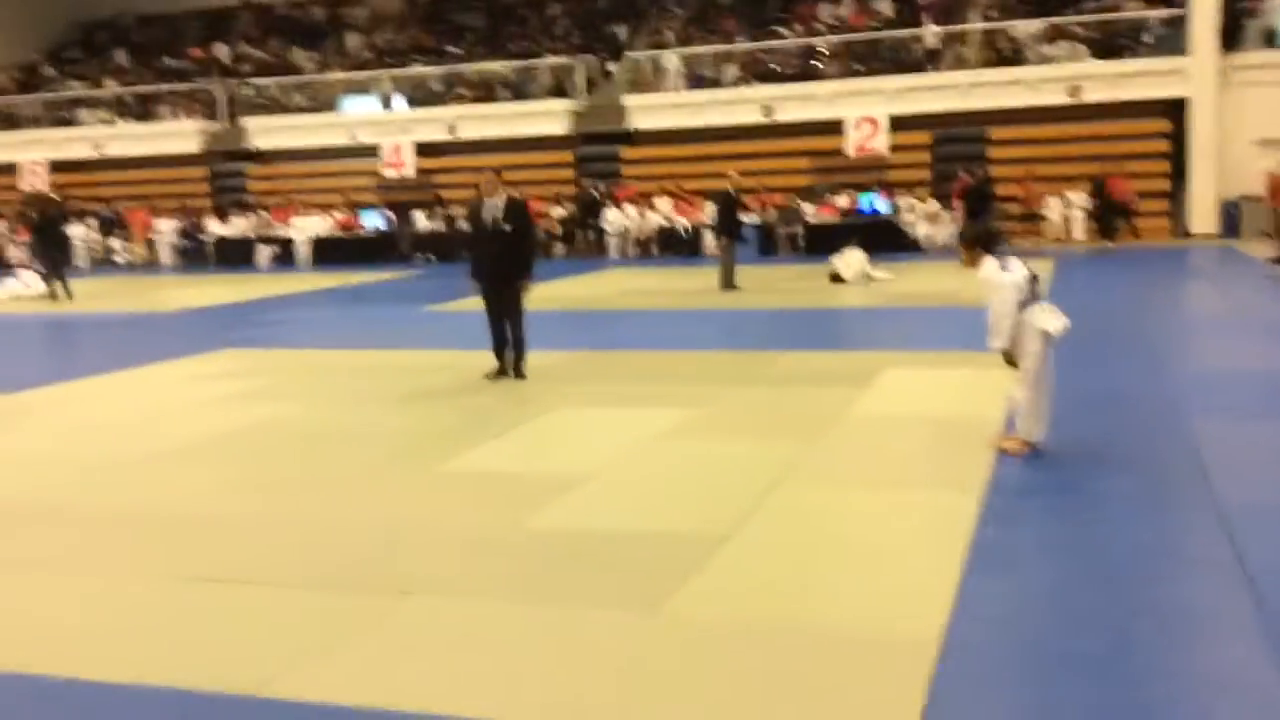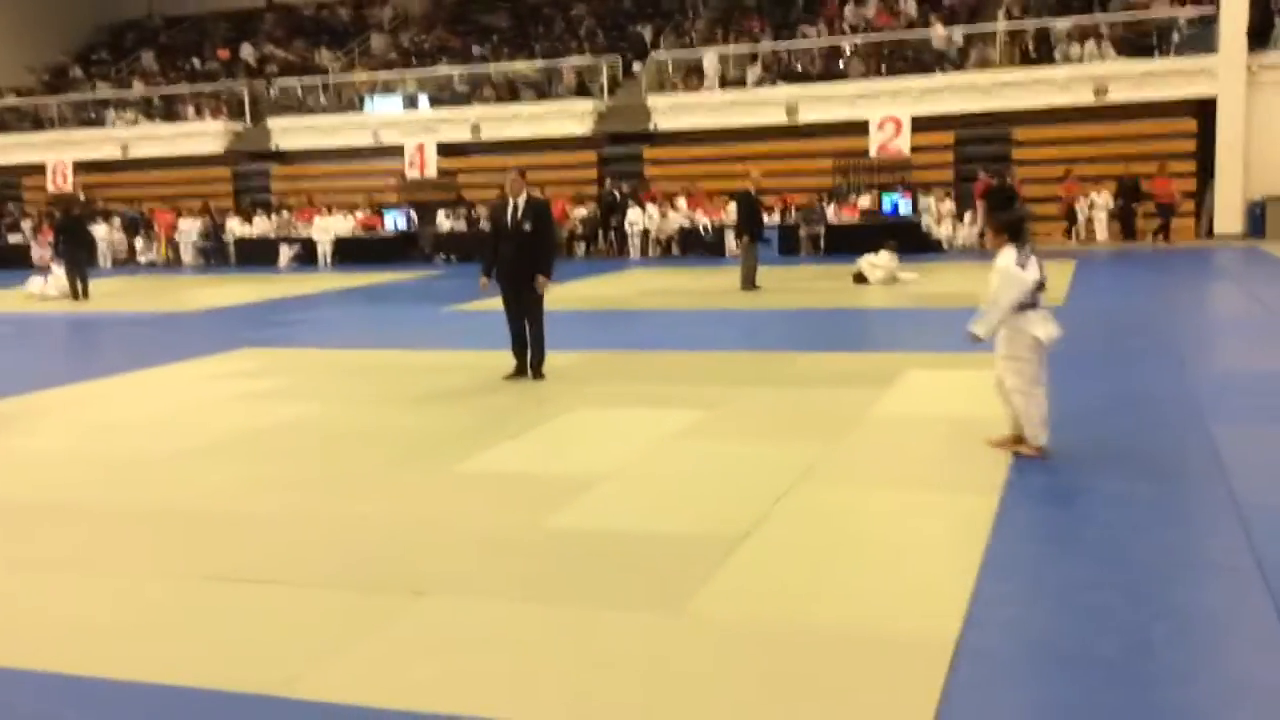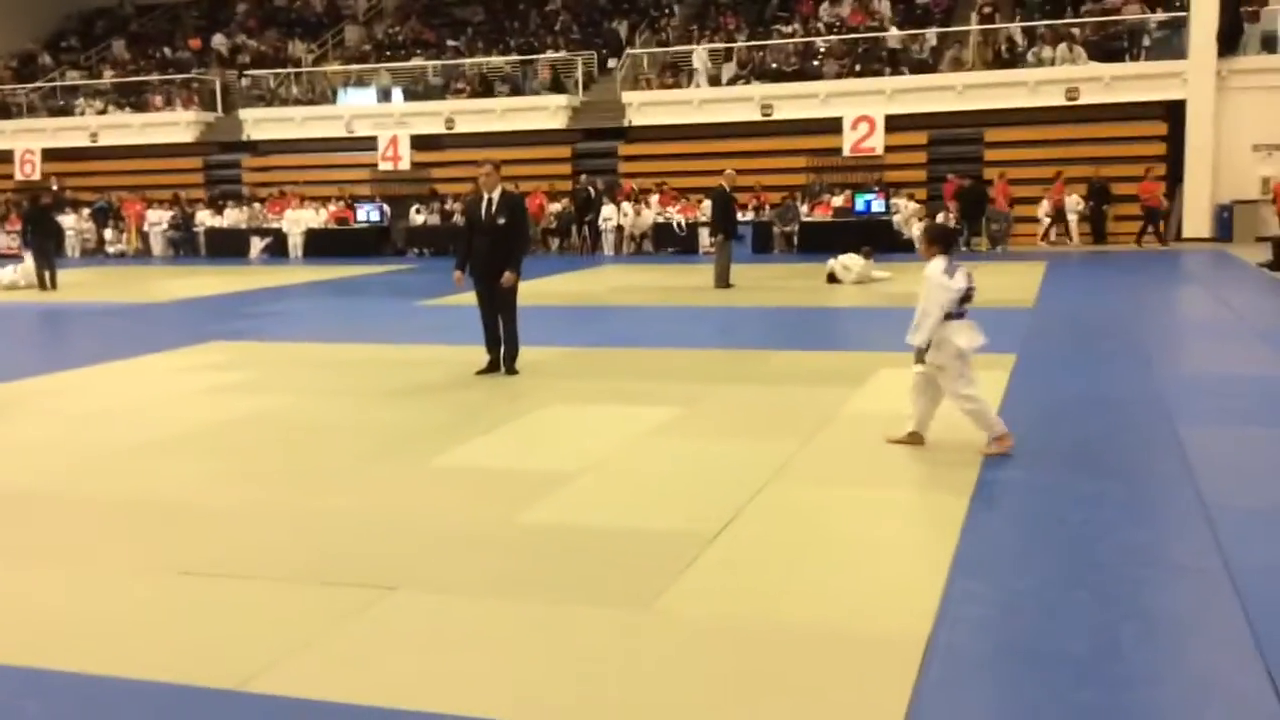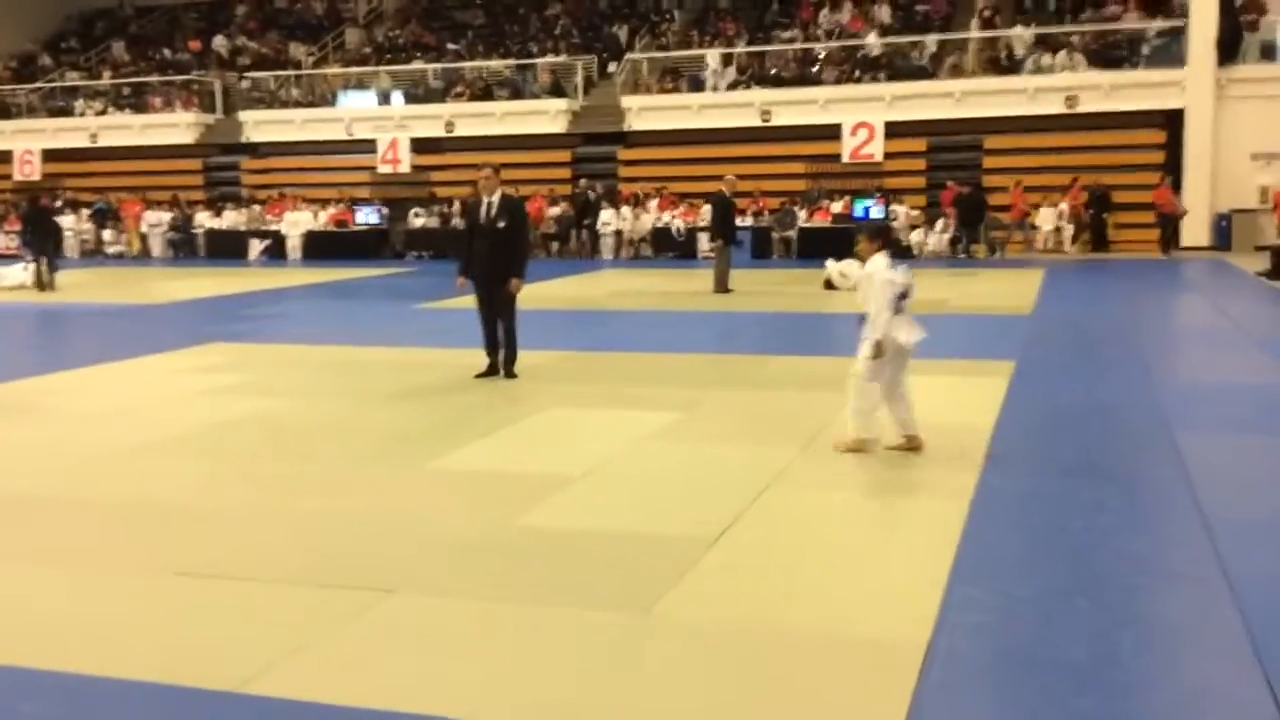
dt=0.3s
person 1, frame 1
left shoulder: (989, 273)
right shoulder: (1003, 263)
left elbow: (1002, 312)
left wrist: (1003, 346)
left hip: (1030, 327)
right hip: (1034, 323)
left knee: (1029, 384)
right knee: (1032, 383)
left ankle: (1028, 439)
right ankle: (1028, 434)
person 1, frame 2
left shoulder: (1007, 264)
right shoulder: (1024, 256)
left elbow: (999, 303)
left wrist: (979, 330)
left hip: (1021, 330)
right hip: (1026, 326)
left knee: (1024, 386)
right knee: (1007, 381)
left ankle: (1036, 442)
right ankle: (1019, 433)
person 1, frame 3
left shoulder: (934, 273)
right shoulder: (954, 269)
left elbow: (929, 312)
left wrist: (918, 344)
left hip: (946, 338)
right hip: (949, 334)
left knee: (961, 390)
right knee: (922, 382)
left ankle: (1000, 435)
right ankle: (916, 432)
person 1, frame 4
left shoulder: (876, 269)
right shoulder: (890, 266)
left elbow: (880, 308)
left wrist: (877, 340)
left hip: (885, 335)
right hip: (897, 332)
left knee: (864, 382)
right knee: (893, 386)
left ankle: (860, 437)
right ankle: (911, 436)
person 2, frame 1
left shoulder: (517, 207)
right shoulder: (476, 209)
left elbow: (528, 243)
right elbow: (475, 244)
left wrist: (525, 275)
right wrist: (476, 273)
left hip: (511, 274)
right hip: (488, 275)
left knee: (514, 319)
right knee: (495, 320)
left ankle: (517, 364)
right ankle: (503, 363)
person 2, frame 2
left shoulder: (539, 206)
right shoulder: (499, 209)
left elbow: (549, 242)
right elbow: (493, 243)
left wrist: (545, 273)
right wrist: (486, 272)
left hip: (531, 275)
right hip: (507, 275)
left knee: (534, 319)
right knee: (514, 321)
left ankle: (536, 365)
right ankle: (521, 364)
person 2, frame 3
left shoulder: (514, 201)
right shoulder: (472, 204)
left elbow: (521, 238)
right elbow: (466, 238)
left wrist: (513, 268)
right wrist: (460, 266)
left hip: (505, 271)
right hip: (481, 270)
left knee: (507, 316)
right knee: (487, 317)
left ankle: (509, 361)
right ankle: (494, 359)
person 2, frame 4
left shoulder: (513, 205)
right shoulder: (473, 207)
left elbow: (522, 242)
right elbow: (468, 242)
left wrist: (518, 274)
right wrist: (463, 272)
left hip: (505, 274)
right hip: (481, 273)
left knee: (506, 320)
right knee: (487, 320)
left ankle: (508, 365)
right ankle: (493, 363)
